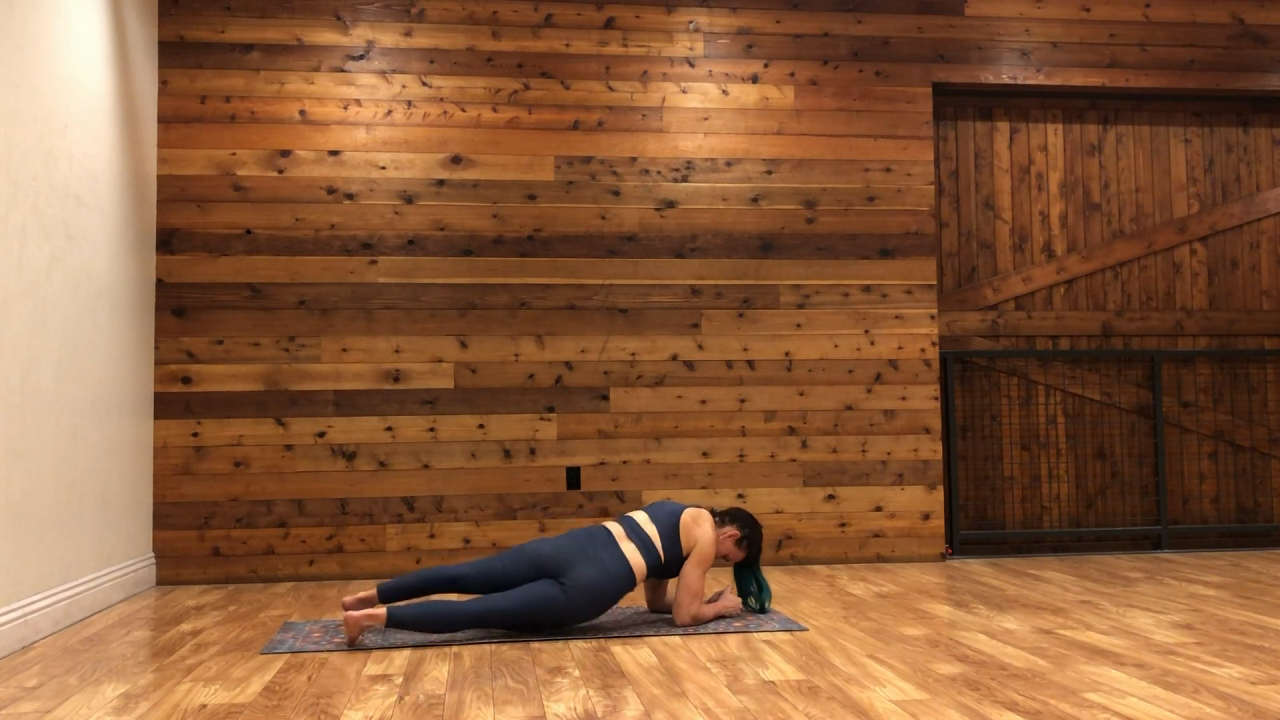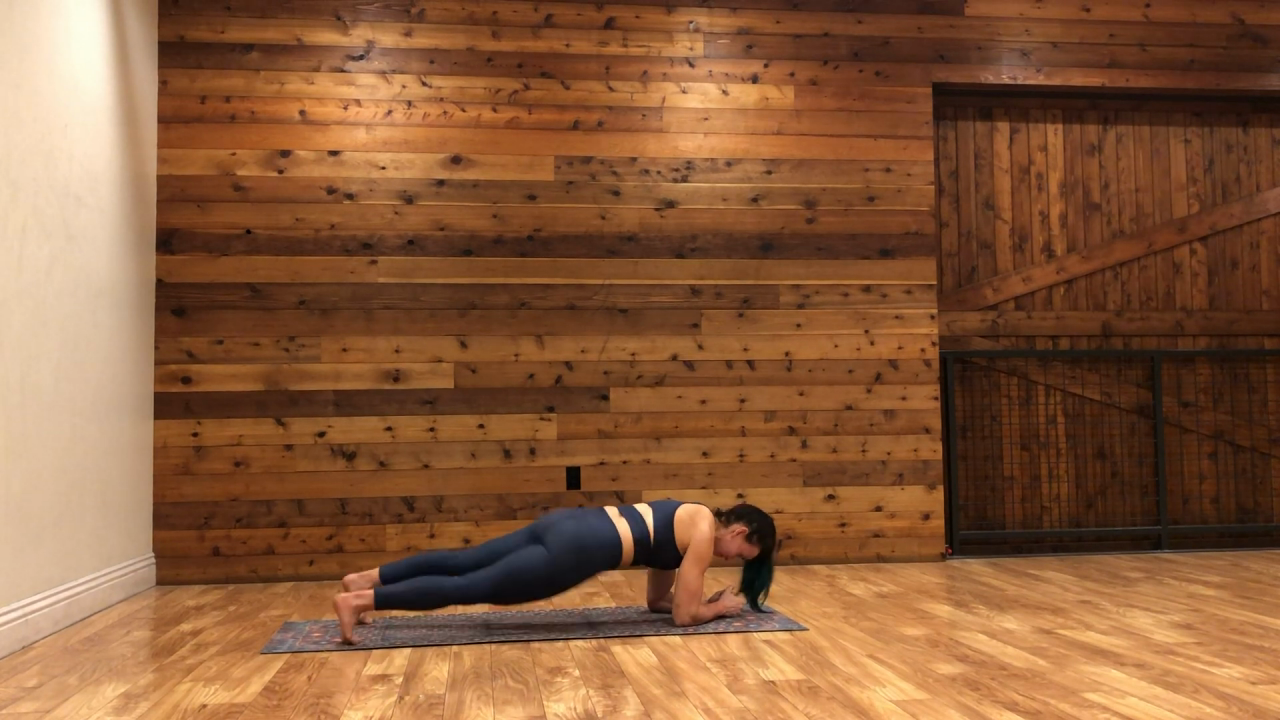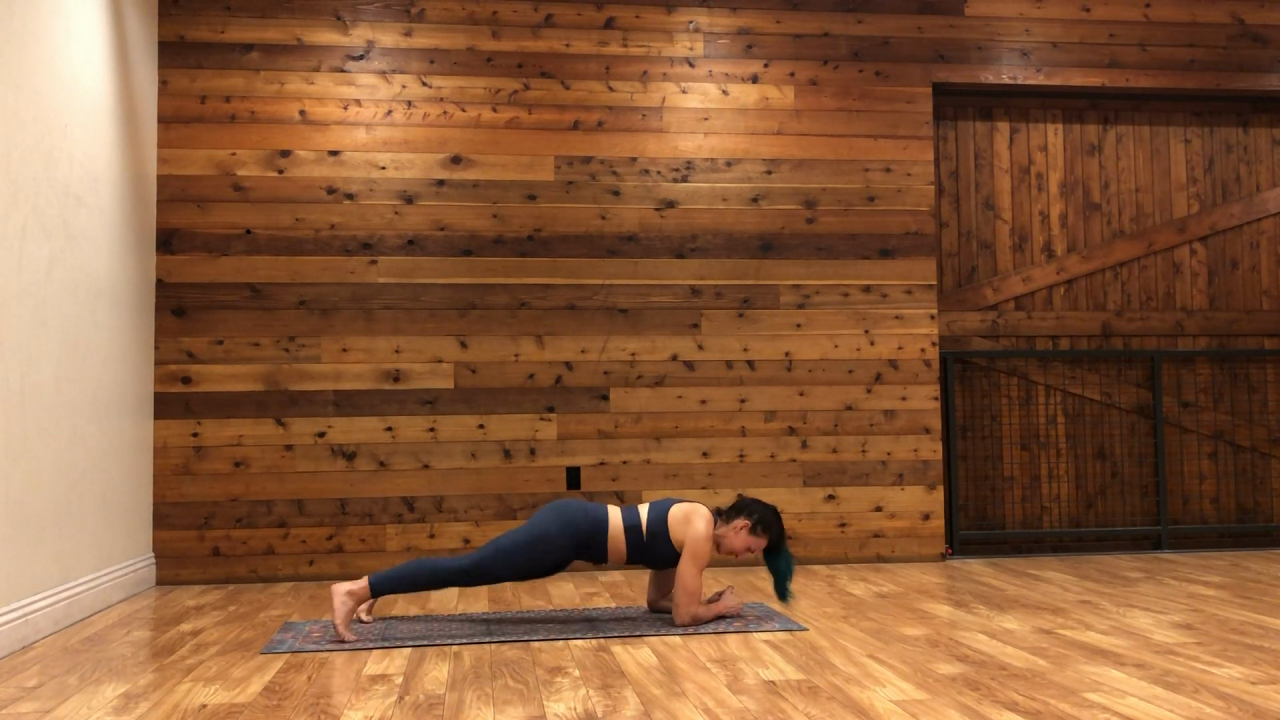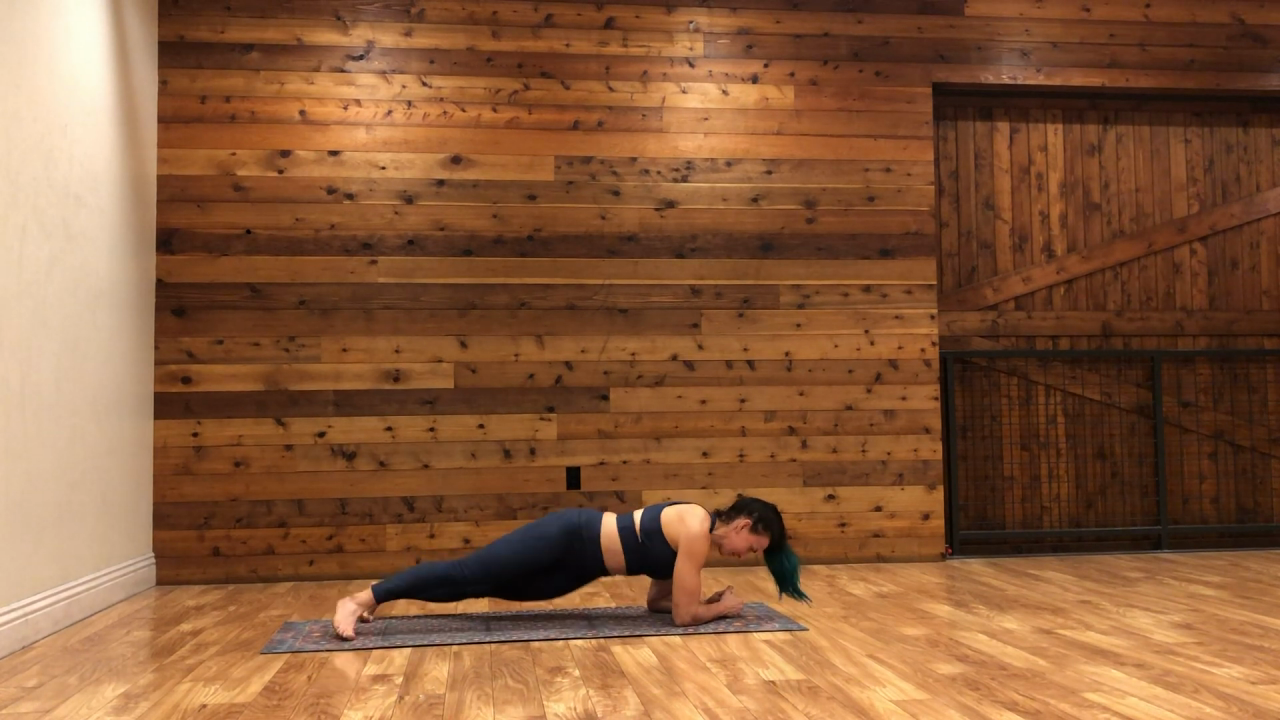
dt=0.2s
person 1, frame 1
left shoulder: (675, 514)
right shoulder: (706, 536)
left elbow: (656, 600)
right elbow: (684, 615)
left wrist: (705, 599)
right wrist: (721, 607)
left hip: (569, 546)
right hip: (588, 585)
left knee: (463, 577)
right knee: (476, 611)
left ankle: (366, 597)
right ankle: (372, 617)
person 1, frame 2
left shoulder: (687, 517)
right shoulder: (705, 533)
left elbow: (658, 599)
right elbow: (684, 615)
left wrist: (704, 599)
right wrist: (721, 607)
left hip: (568, 524)
right hip: (580, 547)
left knee: (461, 563)
right knee: (469, 587)
left ankle: (366, 578)
right ankle: (359, 601)
person 1, frame 3
left shoulder: (688, 522)
right shoulder: (701, 531)
left elbow: (658, 600)
right elbow: (683, 614)
left wrist: (706, 599)
right wrist: (720, 607)
left hip: (570, 521)
right hip: (568, 530)
left knee: (469, 566)
right knee: (465, 570)
left ankle: (371, 584)
right ankle: (355, 591)
person 1, frame 4
left shoulder: (691, 529)
right shoulder: (695, 530)
left elbow: (659, 601)
right elbow: (684, 614)
left wrist: (708, 599)
right wrist: (722, 607)
left hip: (581, 561)
right hip: (568, 536)
left knee: (482, 586)
right knee: (466, 573)
left ankle: (378, 595)
right ankle: (361, 598)
